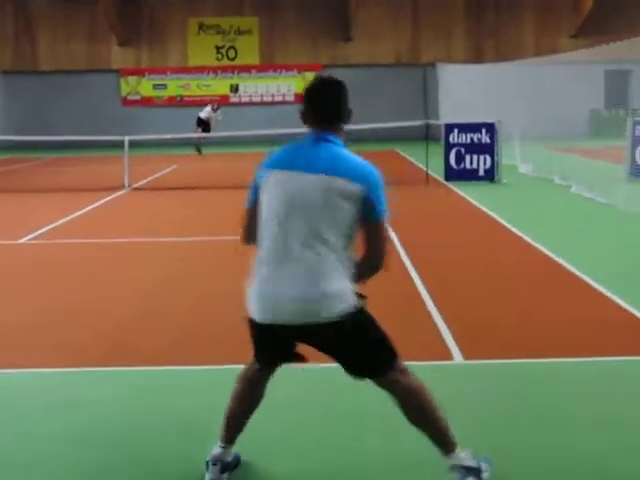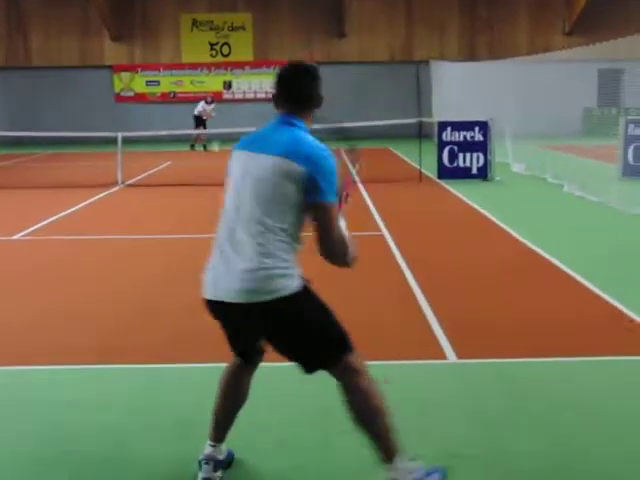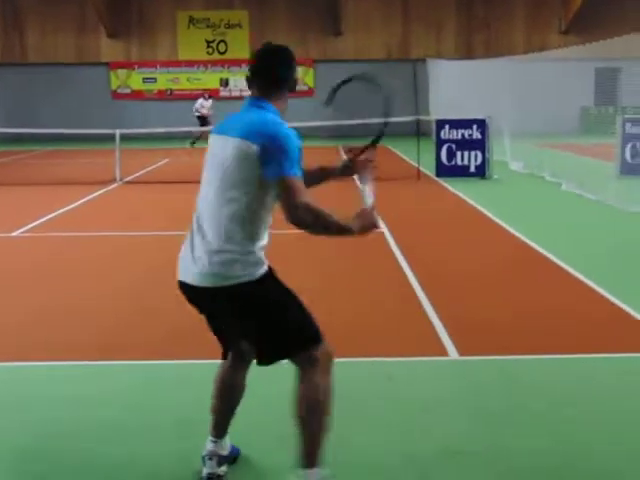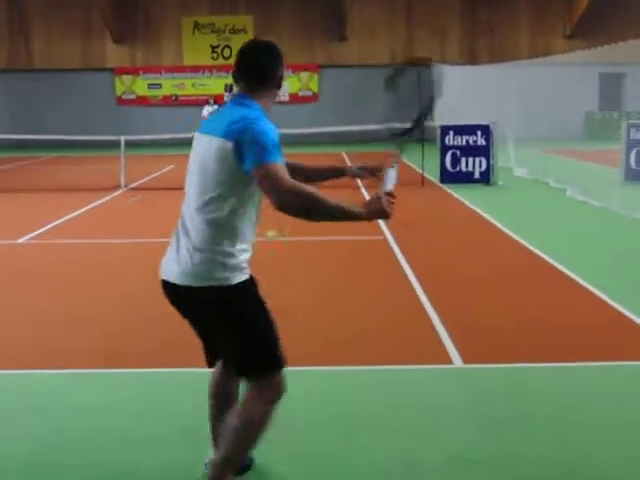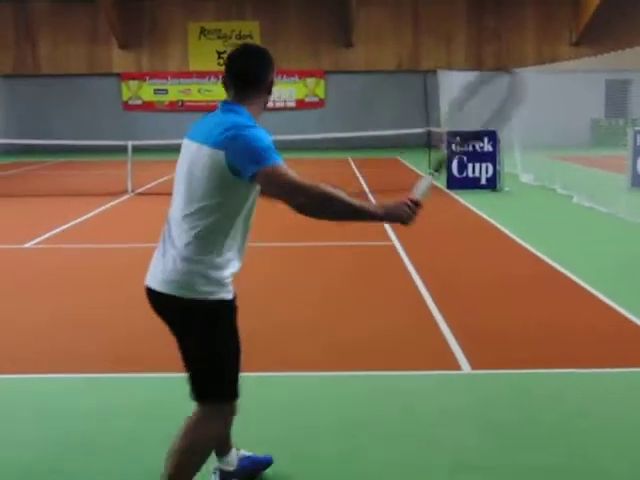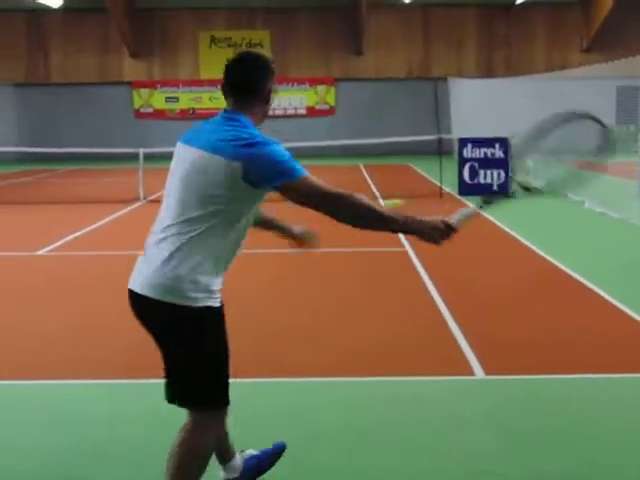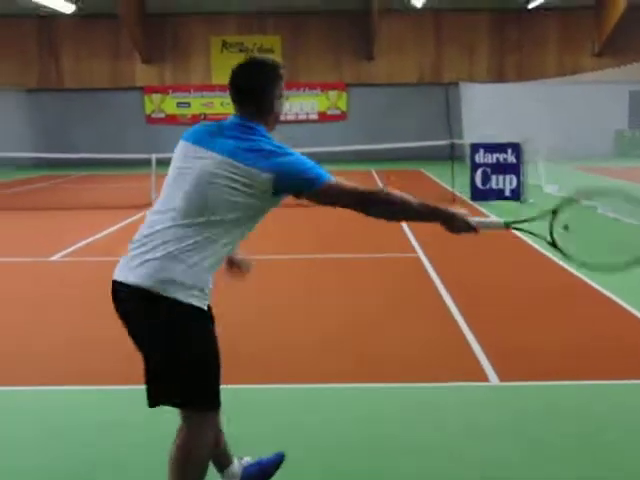
dt=0.1s
person 1, frame 1
left shoulder: (269, 166)
right shoulder: (362, 172)
right elbow: (376, 258)
left hip: (268, 305)
right hip: (326, 305)
left knee: (261, 365)
right knee: (394, 375)
person 1, frame 2
left shoulder: (245, 145)
right shoulder: (314, 155)
right elbow: (333, 246)
right wrist: (345, 254)
left hip: (219, 287)
right hip: (273, 288)
left knee: (245, 358)
right knee: (351, 370)
person 1, frame 3
left shoulder: (231, 123)
right shoulder: (276, 132)
right elbow: (296, 211)
left wrist: (338, 169)
right wrist: (353, 227)
left hip: (197, 273)
right hip: (236, 274)
left knee: (240, 352)
right knee: (316, 360)
person 1, frame 4
left shoulder: (215, 121)
right shoulder: (253, 126)
left elbow: (275, 173)
right elbow: (284, 196)
left wrist: (343, 171)
right wrist: (361, 211)
left hip: (181, 274)
right hip: (218, 276)
left knee: (231, 359)
right knee: (267, 383)
person 1, frame 5
left shoulder: (204, 126)
right shoulder: (243, 135)
left elbow: (255, 186)
right elbow: (299, 196)
left wrist: (334, 198)
right wrist: (383, 213)
left hip: (168, 280)
right hip: (196, 288)
left knee: (216, 384)
right knee: (217, 404)
person 1, frame 6
left shoulder: (196, 134)
right shoulder: (254, 147)
right elbow: (331, 202)
left wrist: (281, 227)
right wrist: (414, 226)
left hip: (148, 284)
right hip: (184, 293)
left knee: (208, 387)
right knee: (206, 412)
person 1, frame 7
left shoulder: (195, 135)
right shoulder: (278, 161)
right elbow: (365, 198)
right wrist: (439, 214)
left hip: (131, 279)
right hip: (172, 292)
left knee: (199, 400)
right knee: (198, 414)
